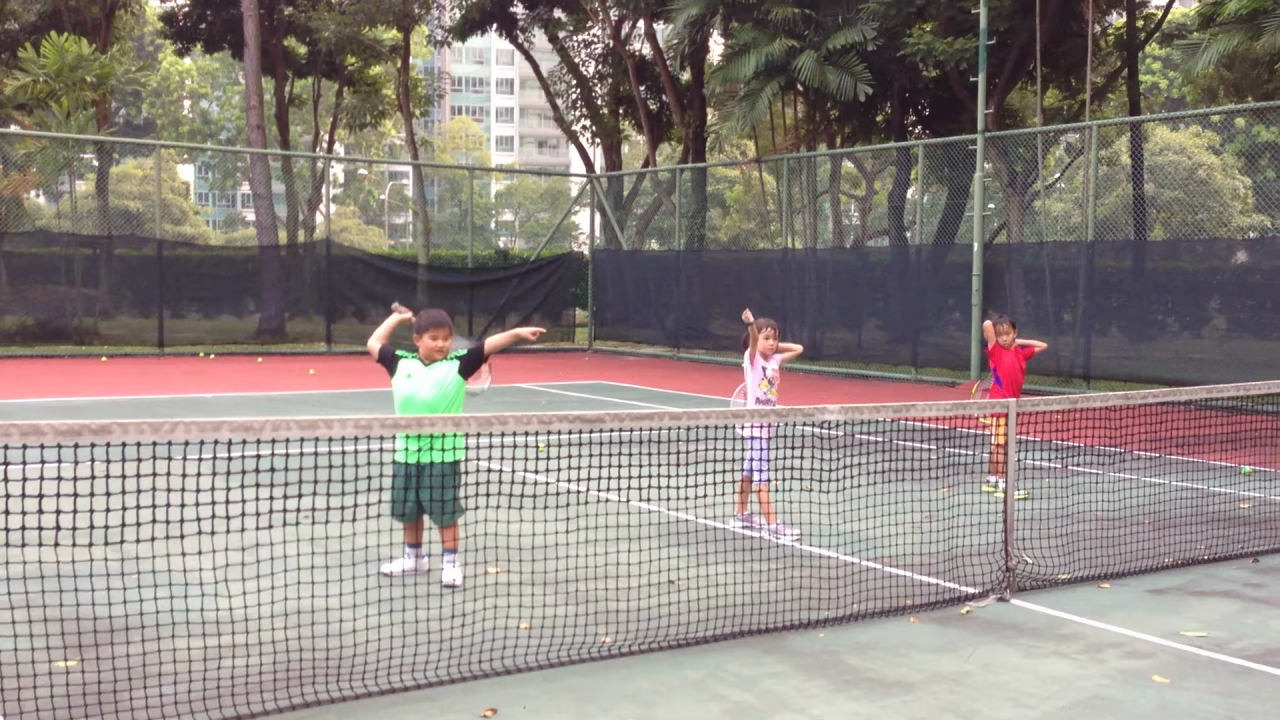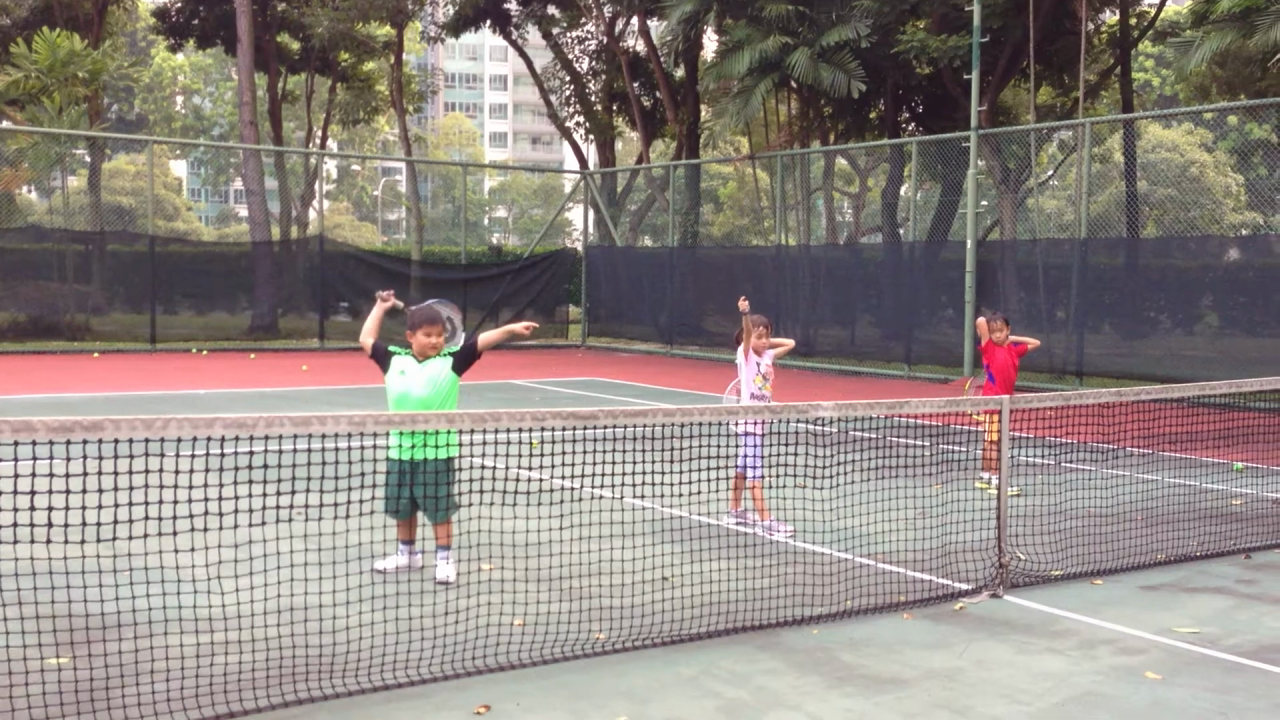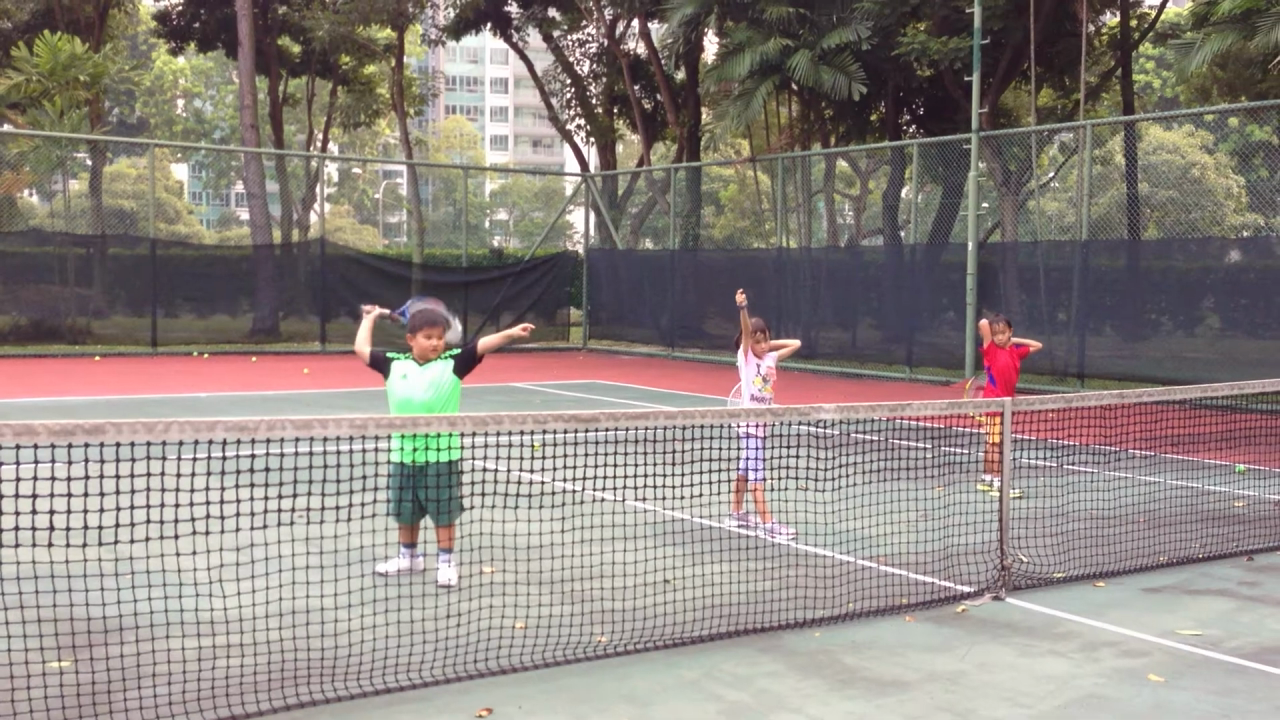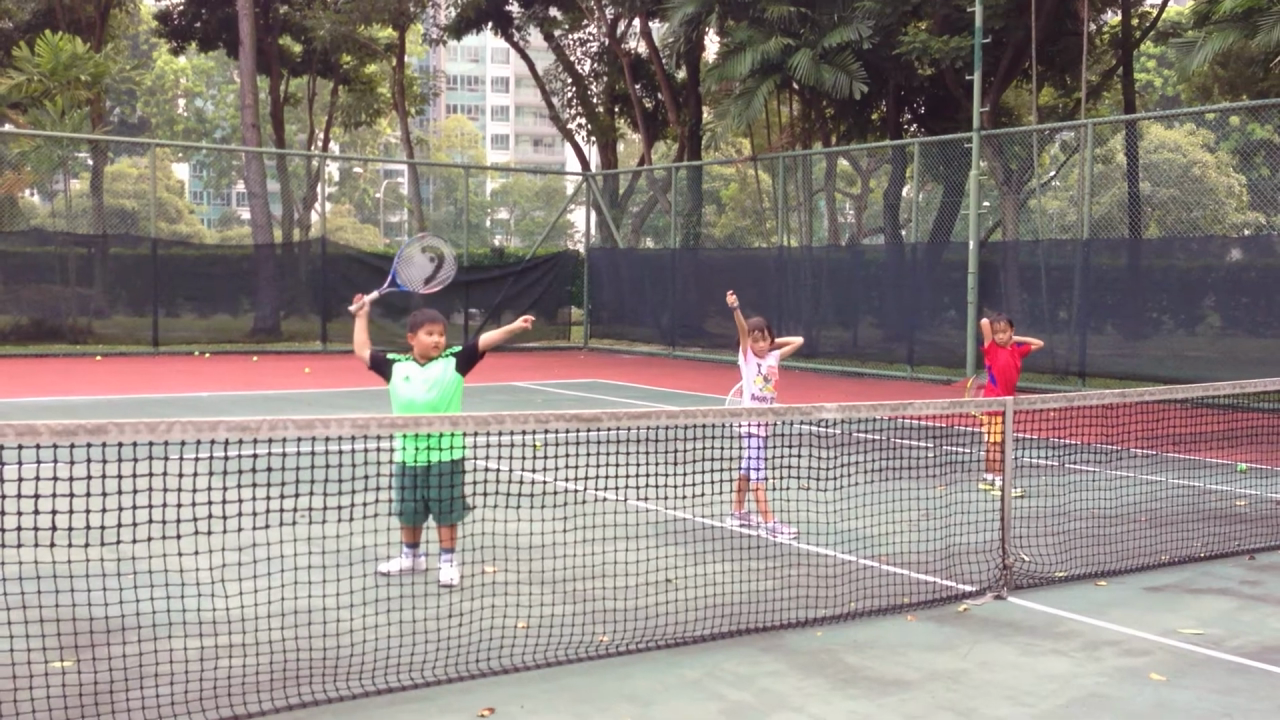
dt=0.3s
person 1, frame 1
left shoulder: (458, 364)
right shoulder: (401, 362)
left elbow: (487, 345)
right elbow: (373, 344)
left wrist: (517, 333)
right wrist: (396, 318)
left hip: (444, 452)
right hip: (407, 451)
left knee: (446, 512)
right knee: (408, 510)
left ankle: (451, 562)
right ankle: (414, 557)
person 1, frame 2
left shoulder: (451, 360)
right shoulder: (394, 359)
left elbow: (481, 341)
right elbow: (366, 340)
left wrist: (510, 329)
right wrist: (381, 307)
left hip: (437, 449)
right hip: (400, 448)
left knee: (440, 508)
right knee: (402, 507)
left ankle: (444, 558)
right ankle: (407, 553)
person 1, frame 3
left shoulder: (453, 363)
right shoulder: (395, 364)
left elbow: (482, 345)
right elbow: (362, 349)
left wrist: (511, 333)
right wrist: (371, 318)
left hip: (442, 452)
right hip: (404, 452)
left knee: (443, 512)
right knee: (405, 511)
left ankle: (446, 562)
right ankle: (409, 556)
person 1, frame 4
left shoulder: (454, 361)
right shoulder: (395, 365)
left elbow: (484, 341)
right elbow: (362, 352)
left wrist: (513, 328)
right wrist: (362, 316)
left hip: (445, 452)
right hip: (408, 452)
left knee: (446, 512)
right knee: (408, 511)
left ankle: (448, 561)
right ankle: (411, 556)
person 2, frame 1
left shoulder: (774, 360)
right shoulder: (752, 357)
left elbow: (798, 349)
right elbow: (753, 340)
left wrist: (776, 346)
right wrist: (750, 323)
left hip: (765, 422)
right hip: (755, 423)
left knee: (750, 472)
right knee: (761, 476)
left ankle: (741, 515)
right ankle: (771, 524)
person 2, frame 2
left shoulder: (767, 356)
right shoulder: (745, 354)
left elbow: (790, 344)
right elbow: (746, 333)
left wrist: (768, 342)
right wrist: (745, 313)
left hip: (759, 419)
right hip: (749, 419)
left knee: (743, 468)
right knee: (755, 472)
left ankle: (734, 512)
right ankle: (764, 521)
person 2, frame 3
left shoulder: (770, 358)
right shoulder: (745, 356)
left elbow: (795, 344)
right elbow: (746, 330)
left wrist: (771, 343)
right wrist: (742, 307)
left hip: (762, 422)
right hip: (750, 422)
left knee: (745, 470)
right knee: (756, 474)
left ankle: (736, 514)
right ankle: (766, 523)
person 2, frame 4
left shoulder: (773, 357)
right shoulder: (747, 356)
left elbow: (799, 340)
right elbow: (742, 330)
left wrist: (773, 341)
right wrist: (735, 308)
left hip: (764, 421)
right hip: (752, 421)
left knee: (747, 470)
right knee: (758, 473)
left ankle: (738, 513)
right ankle: (768, 522)
person 3, frame 1
left shoulder: (1021, 352)
right shoulder: (996, 351)
left elbow: (1043, 346)
right elbow: (986, 324)
left wrist: (1019, 341)
right wrist: (990, 337)
left knee: (997, 445)
right knee: (1000, 445)
left ankle: (992, 480)
right ankle: (1002, 484)
person 3, frame 2
left shoulder: (1014, 349)
right shoulder: (989, 347)
left elbow: (1036, 343)
right elbow: (980, 321)
left wrist: (1013, 338)
right wrist: (983, 334)
left knee: (990, 441)
right knee: (993, 441)
left ankle: (985, 476)
right ankle: (995, 480)
person 3, frame 3
left shoulder: (1016, 351)
right shoulder: (990, 350)
left elbow: (1038, 346)
right elbow: (983, 323)
left wrist: (1015, 340)
right wrist: (986, 335)
left knee: (992, 444)
right knee: (994, 444)
left ankle: (987, 478)
right ankle: (997, 482)
person 3, frame 4
left shoulder: (1017, 350)
right shoulder: (991, 349)
left elbow: (1039, 344)
right elbow: (984, 322)
left wrist: (1016, 339)
right wrist: (989, 331)
left knee: (993, 443)
right knee: (995, 443)
left ankle: (988, 478)
right ankle: (999, 482)
